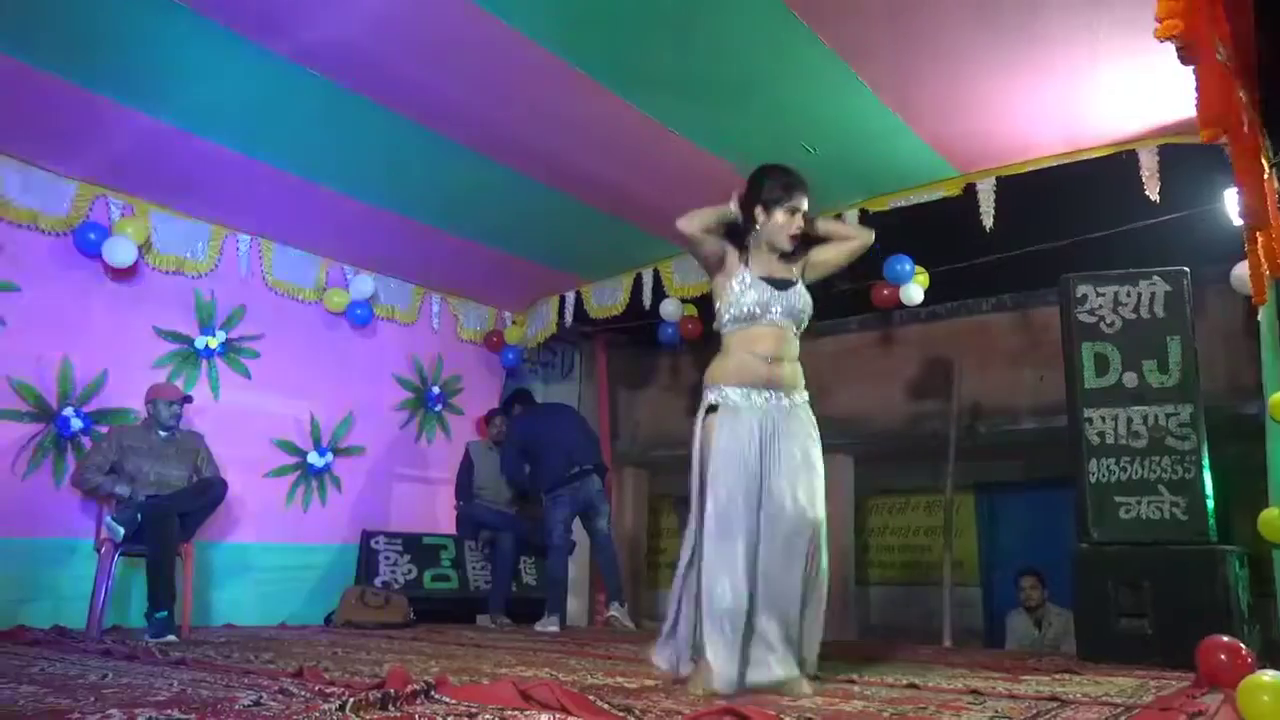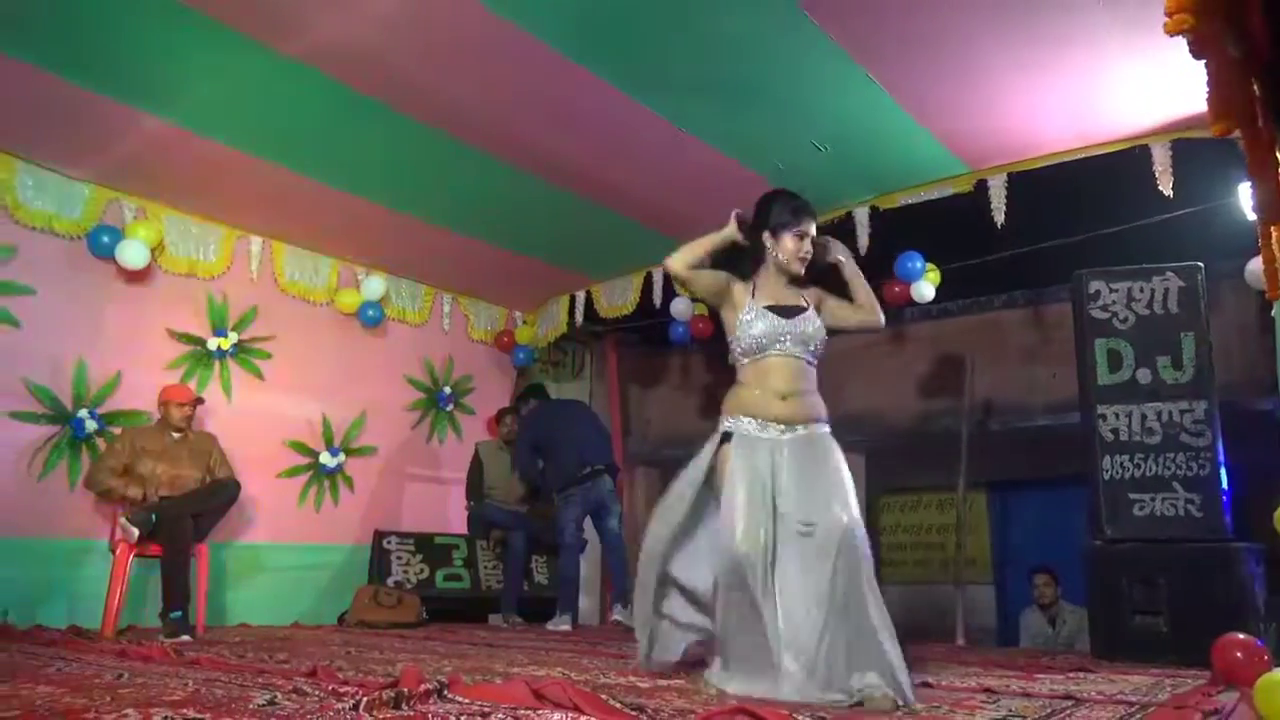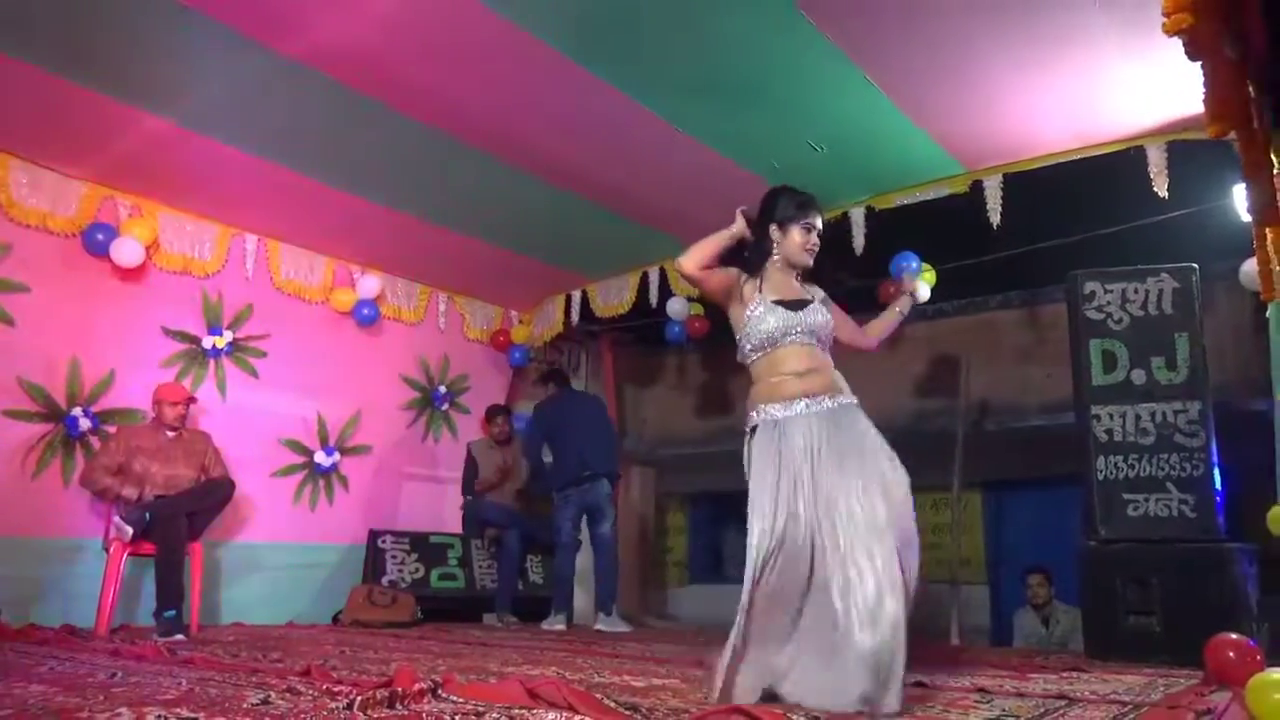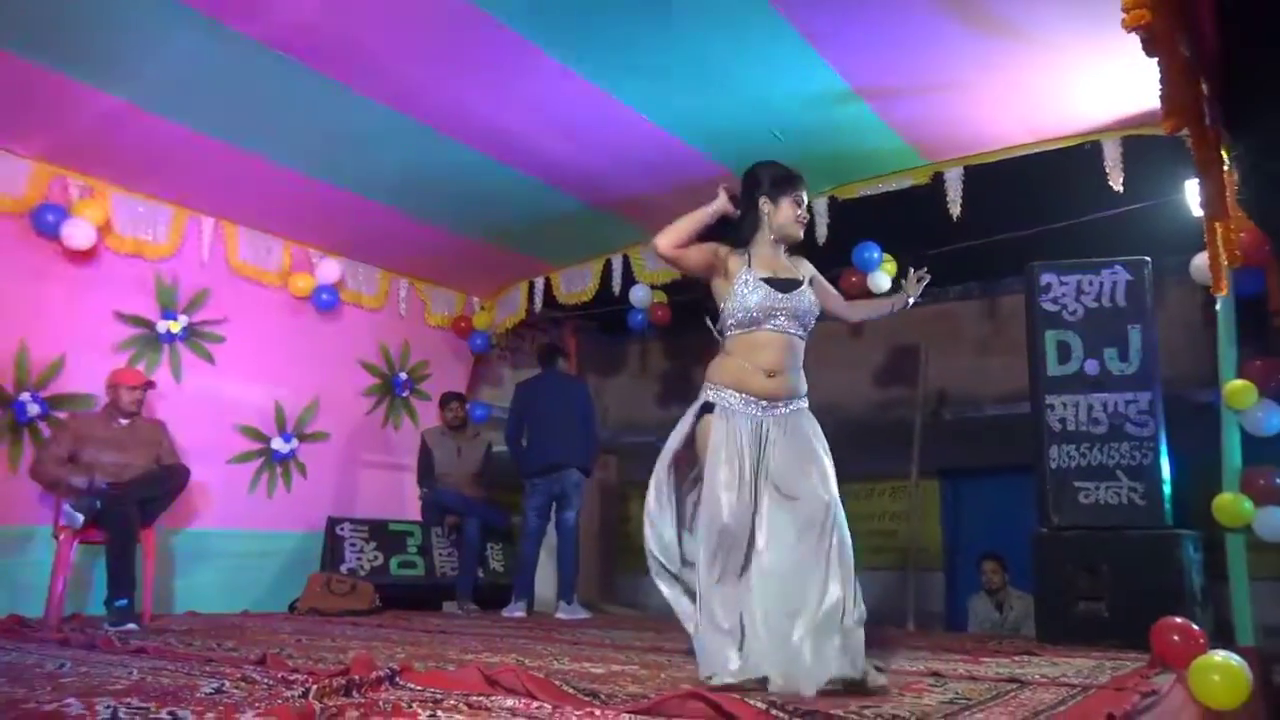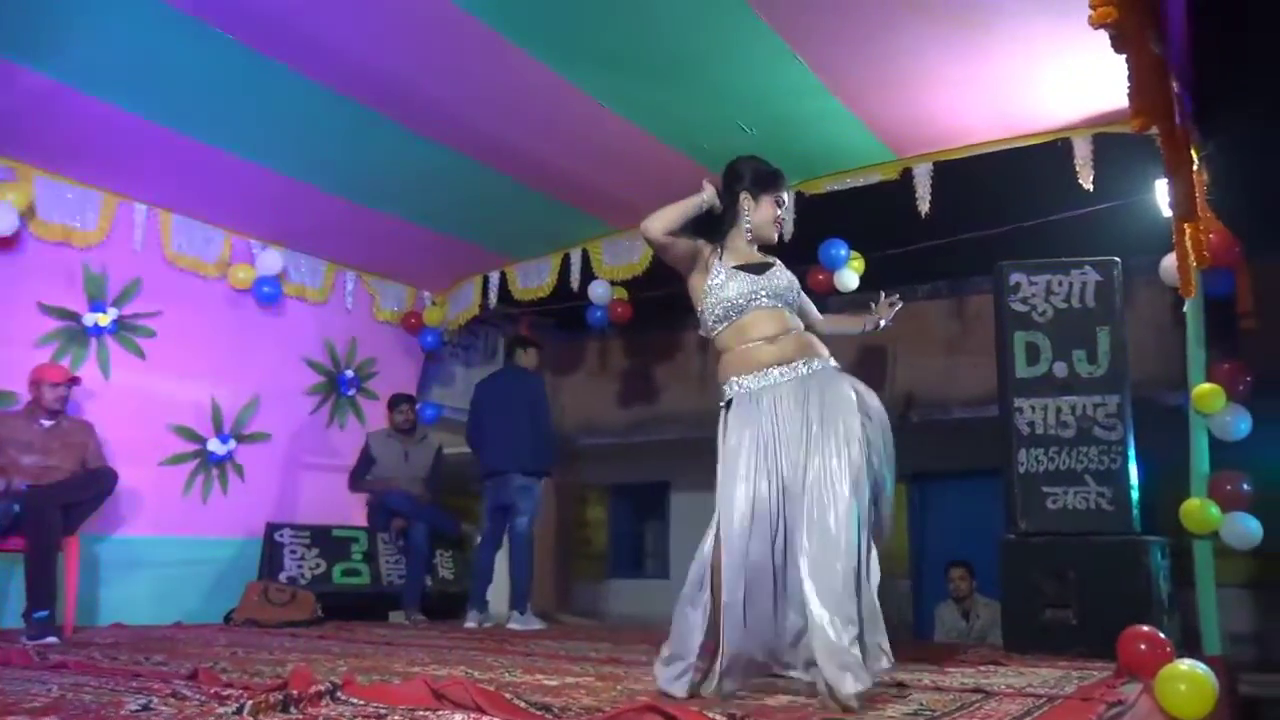
dt=0.4s
person 1, frame 1
left shoulder: (801, 268)
right shoulder: (727, 262)
left elbow: (863, 237)
right elbow: (686, 227)
left wrist: (809, 228)
right wrist: (732, 214)
left hip: (790, 411)
right hip: (732, 407)
left knee: (799, 525)
right knee: (725, 528)
left ankle: (781, 655)
right ankle: (708, 655)
person 1, frame 2
left shoulder: (812, 297)
right shoulder: (733, 291)
left elbow: (872, 318)
right elbow: (676, 266)
left wrist: (845, 263)
right wrist: (729, 234)
left hip: (810, 439)
right hip: (749, 437)
left knee: (839, 542)
right knee: (744, 551)
left ankle: (865, 674)
right ankle: (731, 661)
person 1, frame 3
left shoulder: (814, 294)
right shoulder: (741, 287)
left elbow: (863, 338)
right elbow: (688, 267)
left wrist: (904, 303)
right wrist: (737, 234)
left hip: (838, 419)
right hip: (776, 427)
left knee: (865, 539)
right knee: (782, 542)
left ankle: (866, 677)
right ankle: (749, 671)
person 1, frame 4
left shoulder: (803, 270)
right shoulder: (726, 260)
left elbow: (848, 311)
right elbow: (665, 246)
left wrist: (900, 299)
right wrist: (718, 208)
left hip: (790, 415)
right hip: (730, 409)
left knee: (818, 518)
right knee: (729, 526)
left ankle: (838, 654)
right ankle: (727, 656)
person 1, frame 5
left shoulder: (776, 268)
right shoulder: (702, 256)
left elbow: (815, 321)
right elbow: (653, 230)
left wrist: (872, 319)
right wrist: (704, 201)
left hip: (817, 388)
right hip: (749, 402)
left knee: (832, 516)
right knee: (744, 524)
left ankle: (838, 663)
right ankle: (711, 659)
person 2, frame 1
left shoulder: (518, 423)
right shoulder: (565, 410)
left elbow: (510, 468)
right elbow: (594, 439)
left wrist: (534, 486)
left hip: (557, 488)
right hip: (589, 478)
left knee: (558, 549)
right knee: (603, 541)
left ankle: (554, 616)
right ankle: (616, 604)
person 2, frame 2
left shoulder: (531, 420)
right shoulder: (579, 407)
left elbow: (524, 463)
right elbow: (606, 438)
left wrist: (547, 485)
left hip: (569, 487)
right hip: (601, 478)
left knee: (569, 549)
right knee: (614, 541)
left ankle: (565, 614)
right ankle: (621, 607)
person 2, frame 3
left shoulder: (545, 408)
right shoulder: (594, 402)
left elbow: (531, 450)
right elbow: (613, 441)
left wrist: (548, 479)
left hip: (567, 486)
right hip: (600, 482)
left knee: (565, 548)
right knee: (605, 546)
left ankle: (559, 614)
right ankle: (606, 614)
person 2, frame 4
left shoulder: (525, 389)
right shoulder: (577, 386)
left elbow: (512, 434)
right elbow: (591, 430)
left wrist: (525, 466)
right wrist: (586, 464)
left hip: (538, 472)
right hip: (571, 470)
left knee: (530, 536)
right knee: (568, 534)
left ankle: (520, 601)
right ankle: (566, 602)
person 2, frame 5
left shoulder: (484, 386)
right shoulder: (531, 381)
left elbow: (471, 433)
right elbow: (544, 427)
right wrist: (545, 465)
left hip: (492, 474)
right hip: (524, 472)
left knee: (488, 541)
right knee: (521, 540)
left ankle: (476, 610)
right ankle: (520, 612)
person 3, frame 1
left shoulder: (194, 442)
right shoulder: (121, 436)
left elbow: (214, 487)
right elbow: (83, 475)
right wrist: (126, 490)
left hip: (177, 519)
right hip: (137, 523)
left knee: (217, 486)
right knee: (164, 521)
left ankle: (132, 517)
right ankle: (160, 619)
person 3, frame 2
left shoulder: (207, 442)
right shoulder: (134, 438)
left elbow: (227, 487)
right elbow: (96, 478)
right wrist: (138, 493)
left hip: (190, 519)
right hip: (153, 523)
left knee: (231, 487)
right knee: (178, 523)
left ankle: (145, 518)
right ankle: (175, 619)
person 3, frame 3
left shoulder: (201, 441)
right shoulder: (128, 436)
left elbow: (222, 485)
right elbow: (91, 476)
right wrist: (134, 493)
left hip: (184, 518)
right hip: (145, 519)
left knee: (225, 486)
right knee: (173, 523)
left ankle: (140, 517)
right ankle: (169, 618)
person 3, frame 4
left shoulder: (155, 429)
right shoulder: (80, 423)
left elbow: (174, 474)
right elbow: (42, 467)
right wrist: (86, 482)
left hip: (135, 507)
right hip: (95, 506)
left knee: (180, 473)
right knee: (123, 510)
left ankle: (90, 506)
right ankle: (120, 607)
person 3, frame 5
left shoulder: (82, 430)
left elbow: (101, 479)
left hip: (59, 511)
right hip: (24, 508)
left knee: (107, 477)
right knee: (45, 515)
right ankle: (40, 618)
person 4, frame 1
right shoulder: (474, 450)
right elbow: (462, 491)
left wrist: (495, 528)
left hip: (506, 521)
right hip: (477, 521)
left knee: (508, 539)
right knee: (470, 513)
left ankle: (497, 611)
right ankle: (535, 534)
person 4, frame 2
right shoulder: (483, 450)
right elbow: (473, 493)
left wrist: (503, 527)
left hip: (516, 521)
right hip: (485, 519)
left knee: (519, 538)
right knee: (481, 512)
left ankle: (509, 610)
person 4, frame 3
left shoulder: (525, 454)
right shoulder: (475, 449)
right elbow: (468, 490)
left wrist: (500, 525)
right wrist: (496, 479)
left hip: (511, 519)
right hip: (480, 519)
left knee: (513, 536)
right knee: (478, 507)
left ankle: (504, 609)
right ankle: (543, 532)
person 4, frame 4
left shoulder: (482, 442)
right shoulder: (430, 438)
left elbow: (485, 483)
right elbow: (425, 481)
left wrist: (460, 512)
right wrist: (461, 493)
left hip: (469, 508)
right hip: (438, 508)
left knee: (473, 525)
right knee: (440, 496)
left ankle: (464, 597)
right ankle: (505, 521)
person 4, frame 5
left shoulder: (432, 446)
right shoulder: (375, 441)
left elbow: (434, 489)
right elbow: (355, 481)
left wrist: (407, 516)
right wrist: (379, 488)
left hip: (417, 514)
right hip: (384, 513)
left knee: (420, 529)
right knee: (391, 498)
left ankle: (411, 607)
right ankle: (459, 529)
